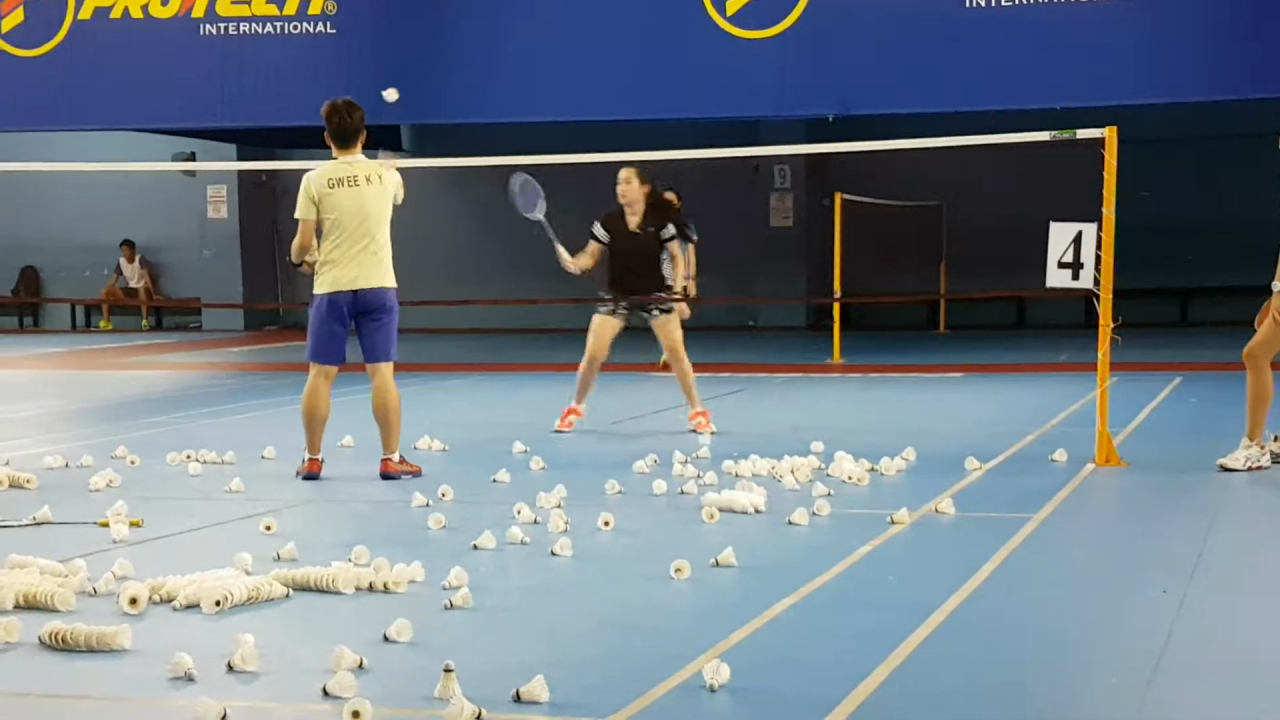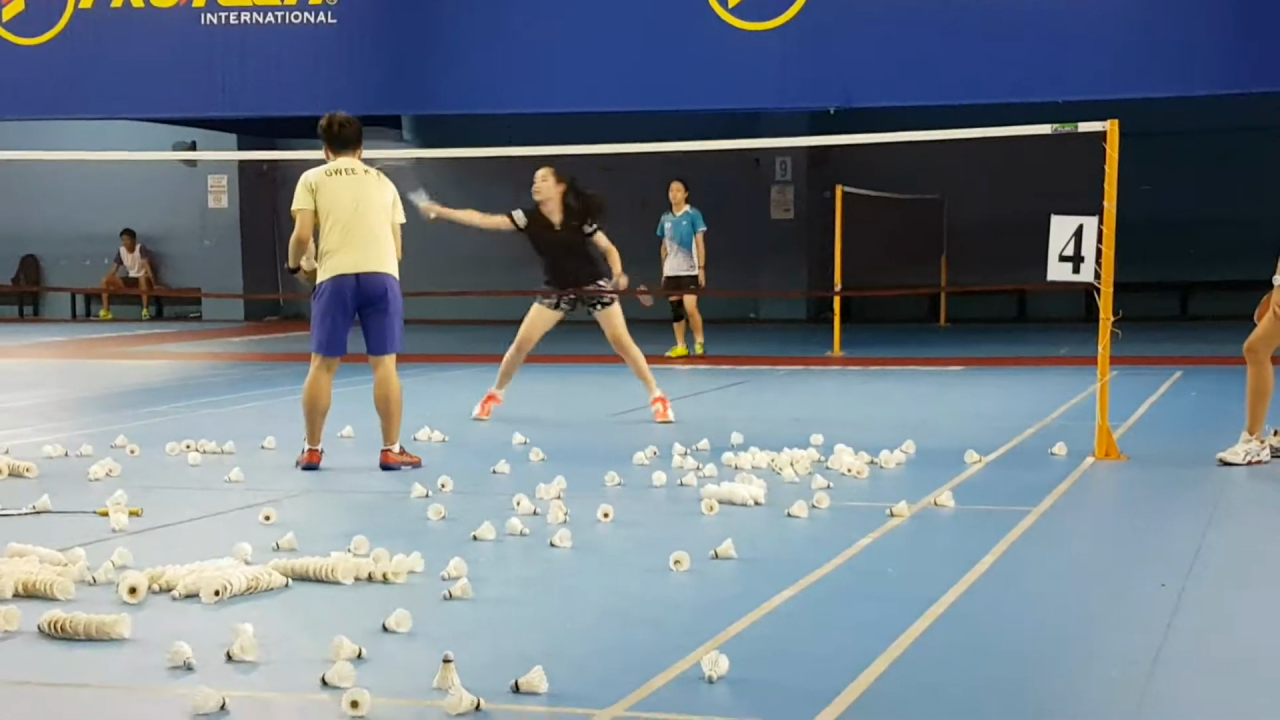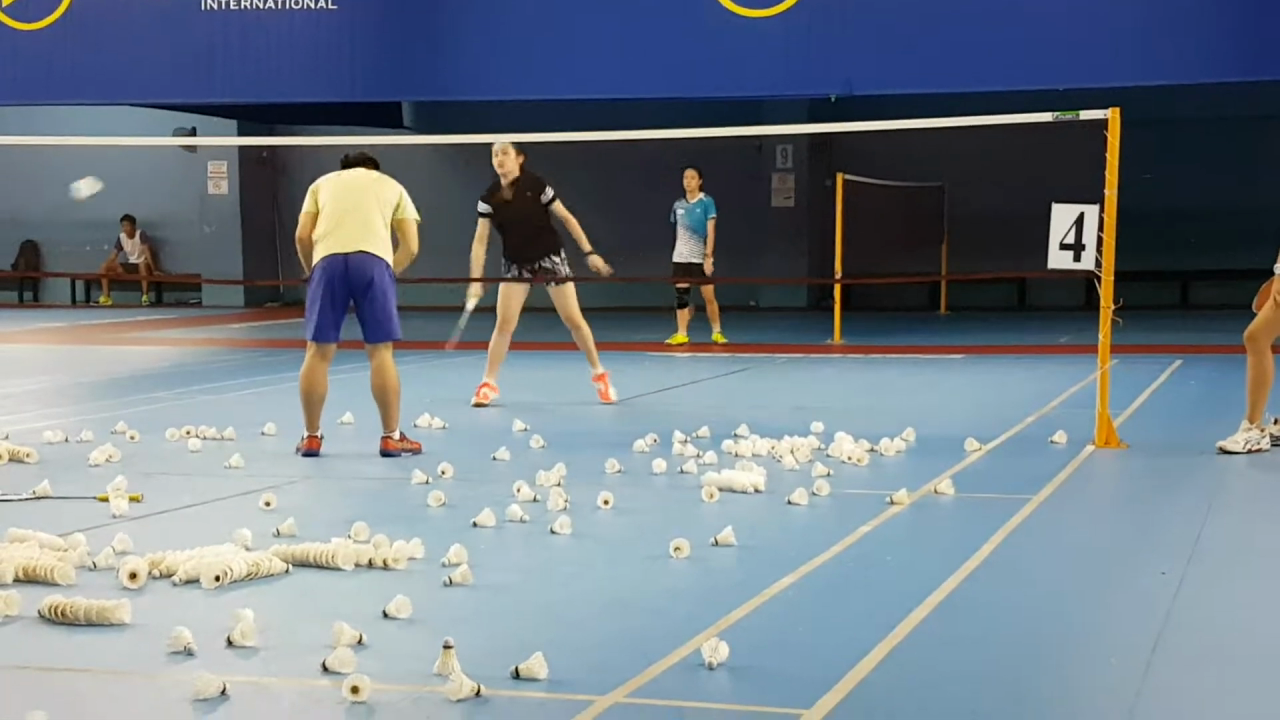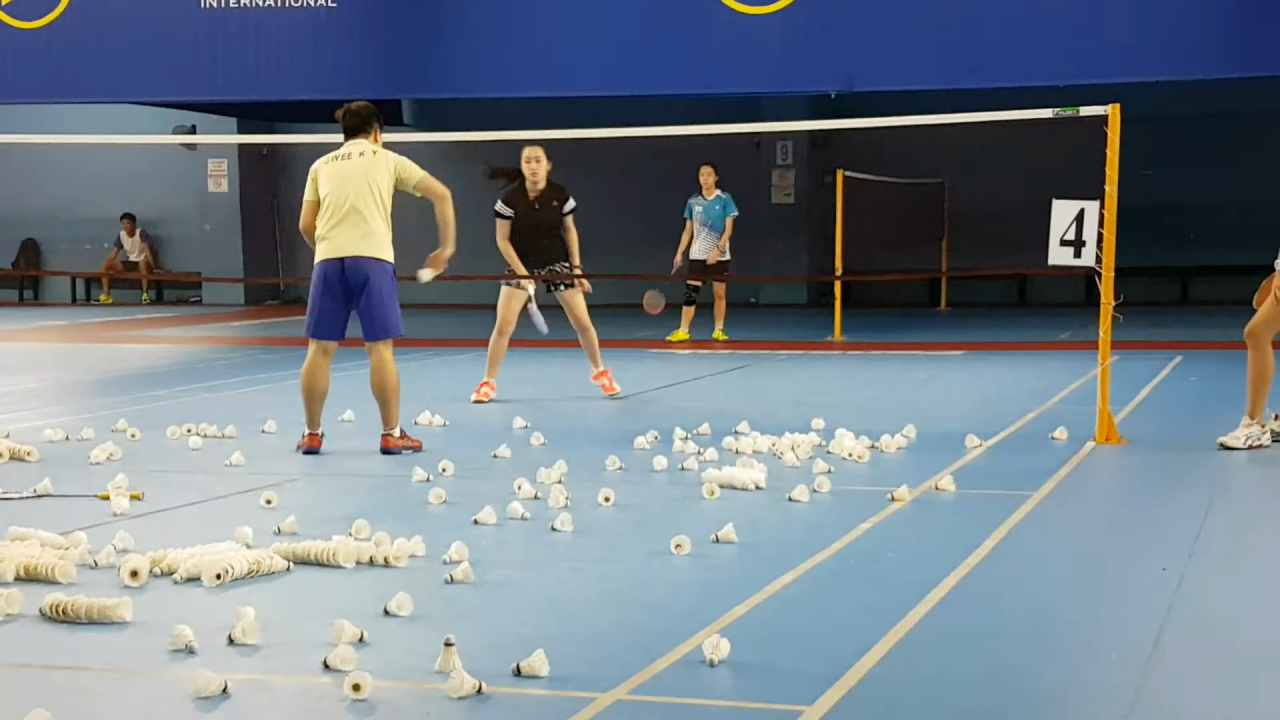
dt=0.3s
person 1, frame 1
left shoulder: (315, 180)
right shoulder: (386, 176)
left elbow: (304, 241)
left wrist: (298, 260)
left hip: (331, 289)
right hip: (378, 288)
left knee: (321, 374)
right knee: (382, 373)
left ankle: (312, 459)
right ankle: (391, 459)
person 1, frame 2
left shoulder: (313, 179)
right shoulder: (382, 181)
left elbow: (302, 234)
right elbow: (395, 246)
left wrist: (296, 264)
left hip: (335, 275)
right hip: (381, 274)
left knee: (323, 365)
right knee: (384, 364)
left ankle: (312, 449)
right ankle: (391, 449)
person 1, frame 3
left shoulder: (323, 182)
right shoulder: (392, 185)
left elbow: (302, 236)
right elbow: (411, 246)
left wrist: (310, 271)
right wrist: (389, 274)
left hip: (329, 260)
right hip: (373, 260)
left knee: (319, 352)
right knee: (380, 351)
left ankle: (311, 437)
right ankle: (391, 437)
person 1, frame 4
left shoulder: (322, 165)
right shoulder: (387, 160)
left elbow: (306, 223)
right elbow: (441, 196)
right wrist: (447, 245)
left hip: (329, 260)
right hip: (372, 260)
left knee: (321, 349)
right knee: (381, 349)
left ankle: (312, 433)
right ankle: (392, 434)
person 2, frame 1
left shoulder: (660, 221)
right shoulder: (608, 222)
left elbow: (677, 258)
right elbow: (590, 256)
left wrist: (677, 294)
right wrist: (574, 263)
left hip: (654, 293)
right hip: (616, 295)
left knee: (676, 350)
right knee: (593, 355)
left ankle: (697, 412)
right ankle: (576, 407)
person 2, frame 2
left shoulder: (579, 217)
right shoulder: (527, 217)
left elbow: (607, 248)
right elbow: (483, 220)
left wrist: (617, 272)
right wrist: (441, 211)
left hip: (594, 284)
right hip: (557, 289)
left knee: (622, 343)
right knee: (522, 344)
left ankle: (658, 398)
right ankle: (495, 394)
person 2, frame 3
left shoulder: (537, 186)
right shoulder: (488, 199)
left elbow: (566, 218)
right elbow: (480, 241)
left wrist: (589, 252)
right wrist: (476, 280)
left hip: (550, 258)
right hip: (516, 265)
left knee: (574, 320)
right knee: (504, 324)
left ankle: (599, 374)
right ankle: (489, 384)
person 2, frame 4
left shoulder: (562, 196)
right shoulder: (509, 199)
left elbow: (569, 230)
right elbow: (503, 239)
left wrist: (575, 267)
right wrist: (521, 272)
left hip: (558, 265)
right hip: (522, 266)
left knee: (583, 323)
right knee: (503, 326)
left ankle: (600, 372)
right ankle: (489, 382)
